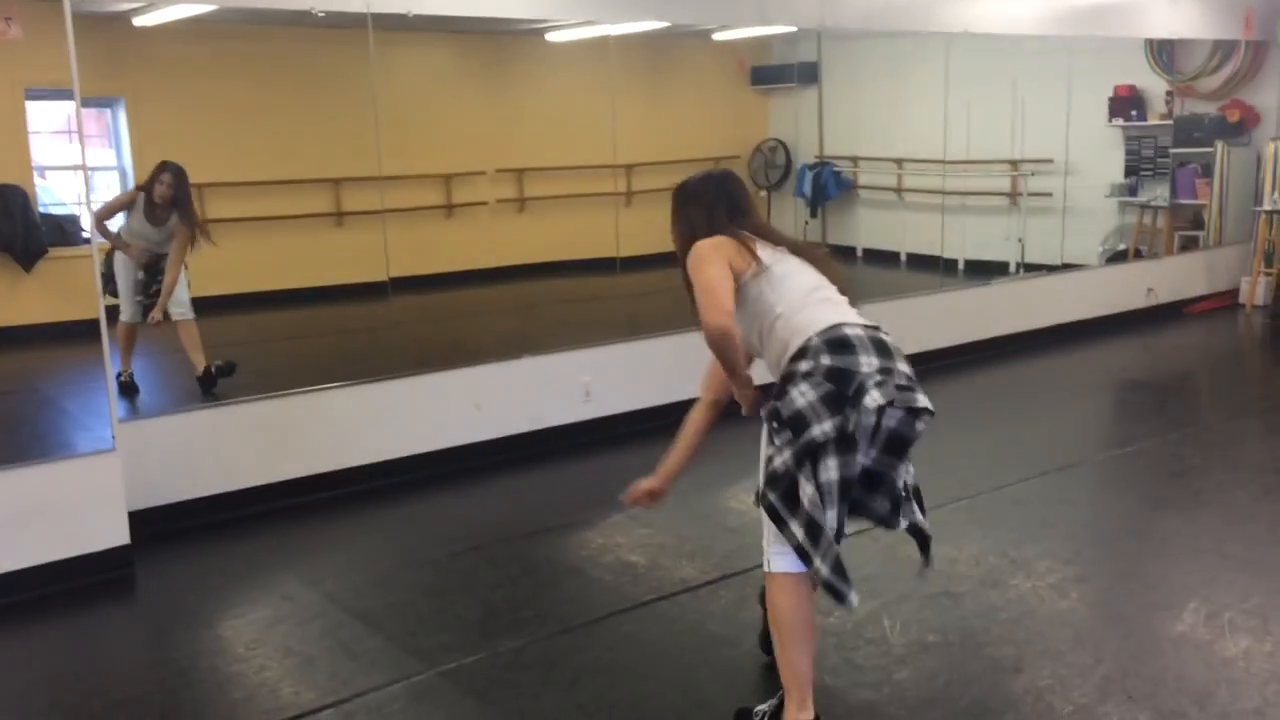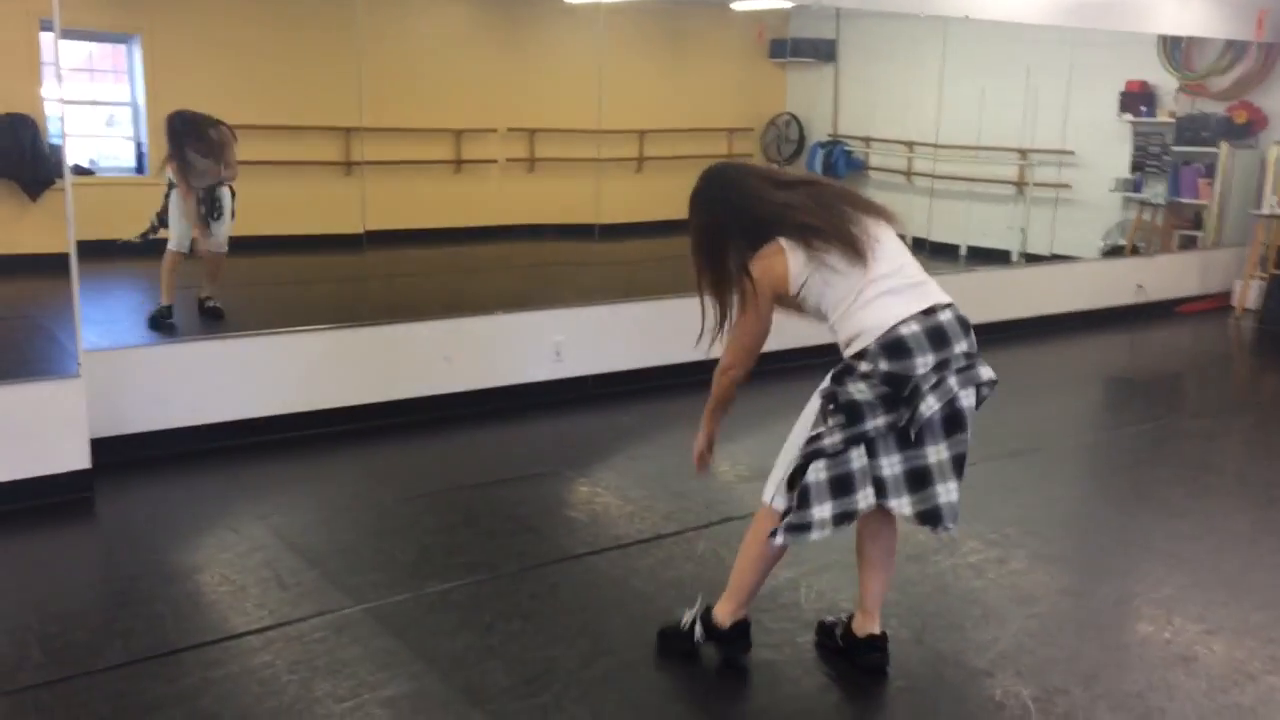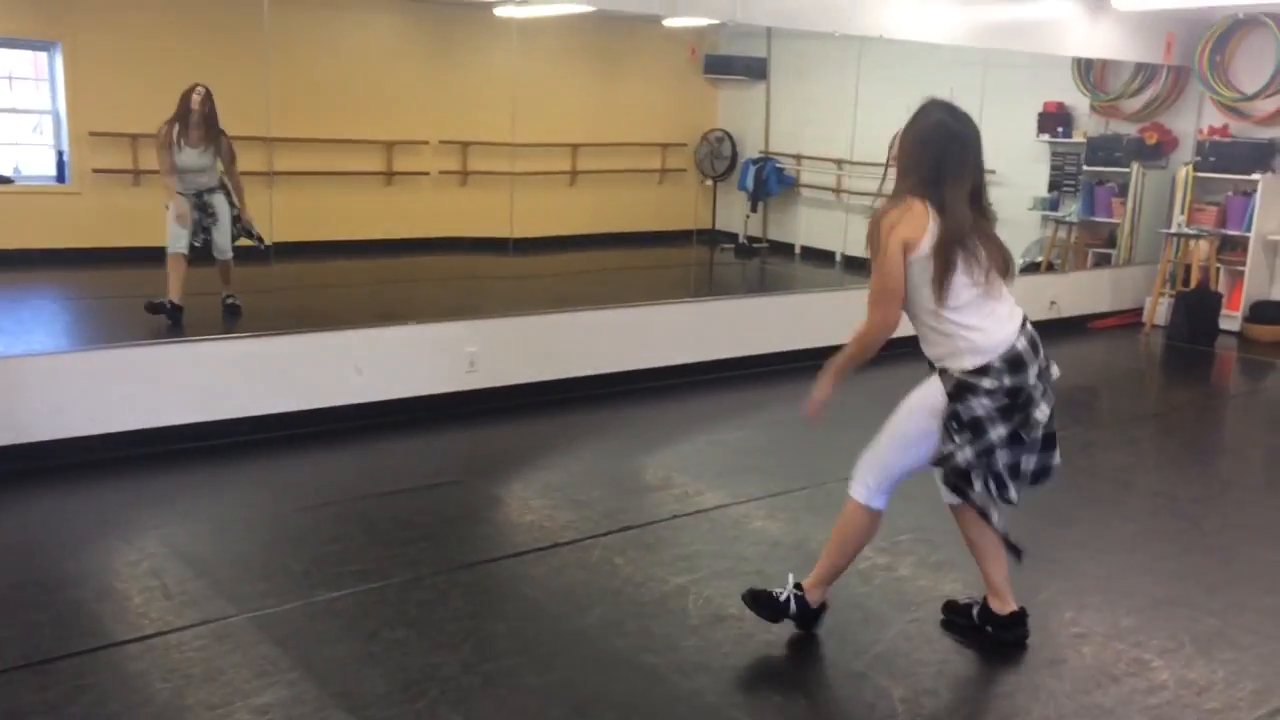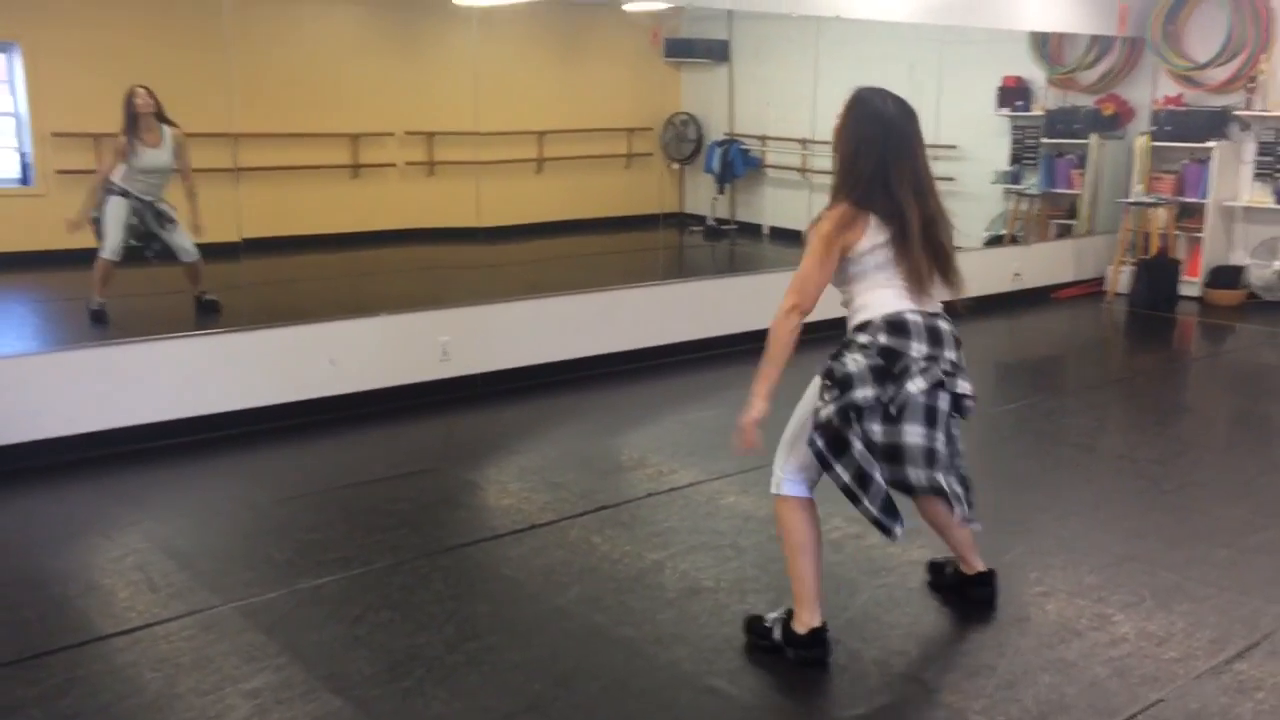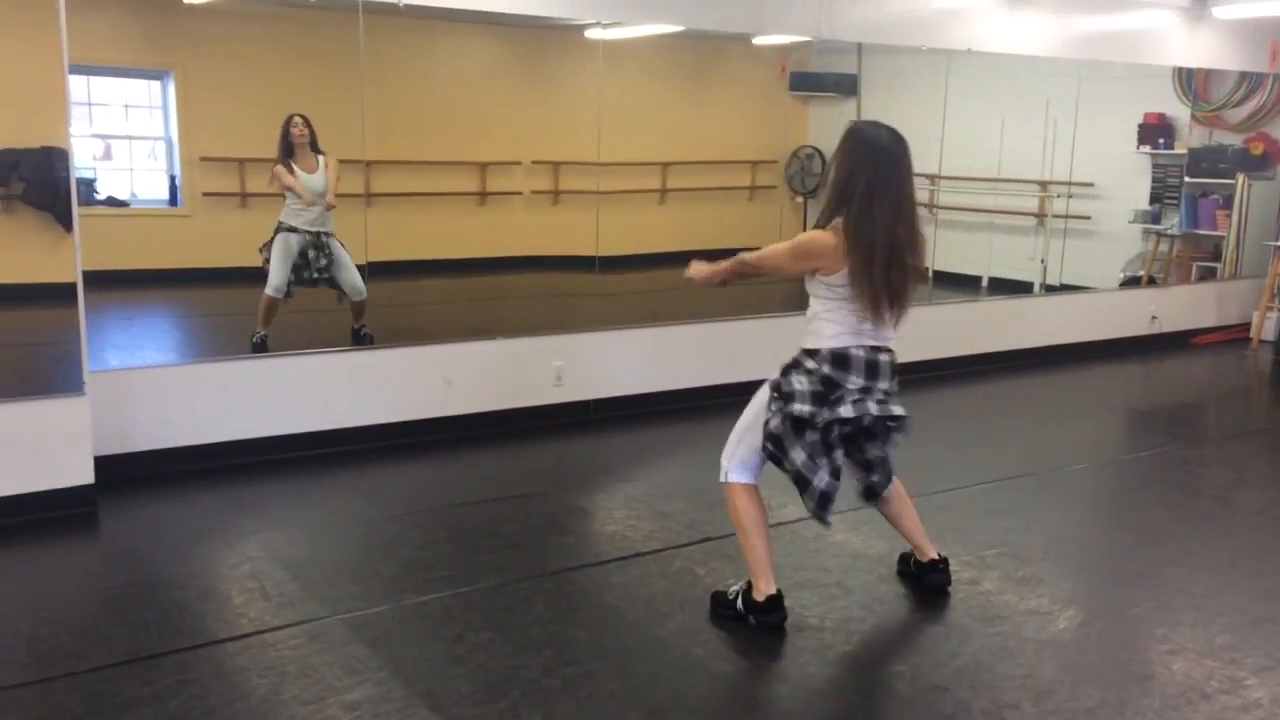
dt=1s
person 1, frame 1
left shoulder: (710, 253)
left elbow: (721, 327)
right elbow: (716, 390)
left wrist: (744, 382)
right wrist: (664, 475)
left hip: (829, 372)
right hip: (884, 373)
left knee: (785, 544)
right knee: (803, 510)
right ankle: (786, 628)
person 1, frame 2
left shoulder: (768, 262)
right shoulder: (841, 206)
left elbow: (736, 363)
left wrist: (706, 428)
left hip: (885, 361)
right hip: (950, 339)
left knee: (791, 486)
right knee: (873, 492)
left ankle: (725, 619)
right ankle: (866, 632)
person 1, frame 3
left shoulder: (899, 217)
right shoulder: (966, 211)
left elbow: (881, 325)
left wrist: (831, 372)
left hip: (976, 378)
right hip: (1019, 357)
left knee: (871, 476)
right knee: (964, 484)
left ankle: (809, 598)
right ankle: (1003, 611)
person 1, frame 4
left shoulder: (843, 220)
right shoulder: (920, 208)
left elbow: (793, 309)
left wrist: (759, 396)
left hip: (878, 350)
right hip: (939, 346)
left knee: (790, 481)
right knee: (921, 471)
left ankle: (804, 626)
right ankle: (972, 576)
person 1, frame 5
left shoulder: (823, 246)
right shoulder: (902, 238)
left elbow: (758, 264)
left wrist: (715, 272)
right wrist: (739, 263)
left hip: (817, 373)
right hip: (877, 372)
left knee: (738, 468)
right knee: (874, 470)
left ankle: (763, 595)
right ankle: (930, 560)
person 2, frame 1
left shoulder: (182, 216)
right shoulder: (133, 199)
left elbow: (174, 265)
right elbow: (98, 219)
left wrist: (161, 305)
right wrist: (125, 246)
left hip: (165, 256)
right hip: (130, 251)
left knee: (182, 309)
right knee: (130, 312)
left ankle: (203, 371)
right ankle: (125, 372)
person 2, frame 2
left shoulder: (220, 134)
right shoulder: (177, 152)
left elbow: (232, 174)
right elbow: (186, 195)
left wrist: (223, 173)
right wrist: (197, 231)
left hip: (217, 187)
right hip: (185, 189)
left knee: (219, 243)
right knee: (179, 242)
left ankle: (207, 297)
right ankle: (165, 305)
person 2, frame 3
left shoulder: (216, 137)
right shoulder: (168, 132)
left elbow: (232, 174)
right elbow: (167, 174)
left wrist: (243, 209)
right wrist: (176, 205)
left hip: (213, 193)
right hip: (182, 195)
left knee: (223, 249)
right knee: (177, 245)
left ankle: (228, 296)
right ankle: (173, 303)
person 2, frame 4
left shoulder: (174, 135)
right shoulder: (125, 140)
left elbow: (186, 175)
right elbow: (103, 175)
left wrist: (195, 213)
right wrist: (84, 212)
left hip: (153, 201)
right hip: (122, 195)
left knee: (188, 249)
right knee: (112, 248)
left ankle: (201, 295)
right ankle: (97, 302)
person 2, frame 5
left shoulder: (328, 161)
right shoulder: (282, 167)
left elbow: (332, 181)
right elbow: (292, 185)
left wrist: (330, 196)
right wrist: (304, 196)
left hip: (323, 234)
right hip: (290, 232)
left knee: (357, 288)
right knee: (276, 284)
left ankle: (358, 327)
right ankle: (260, 333)
